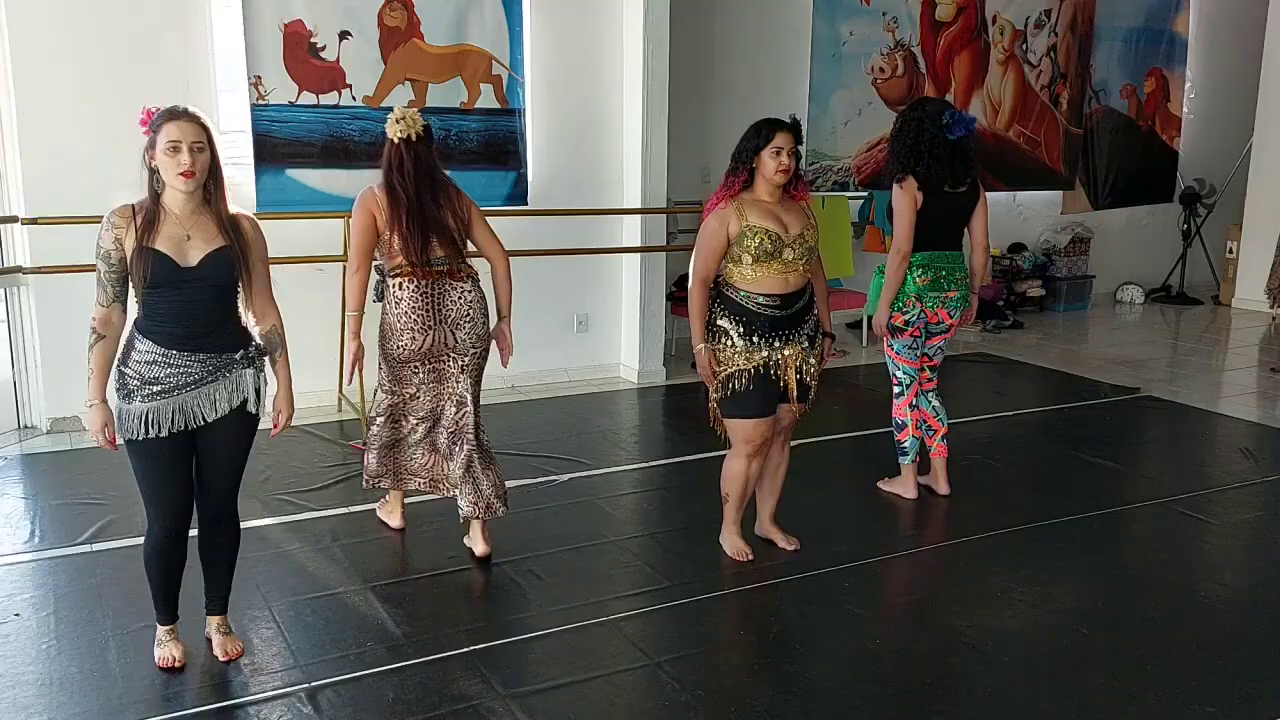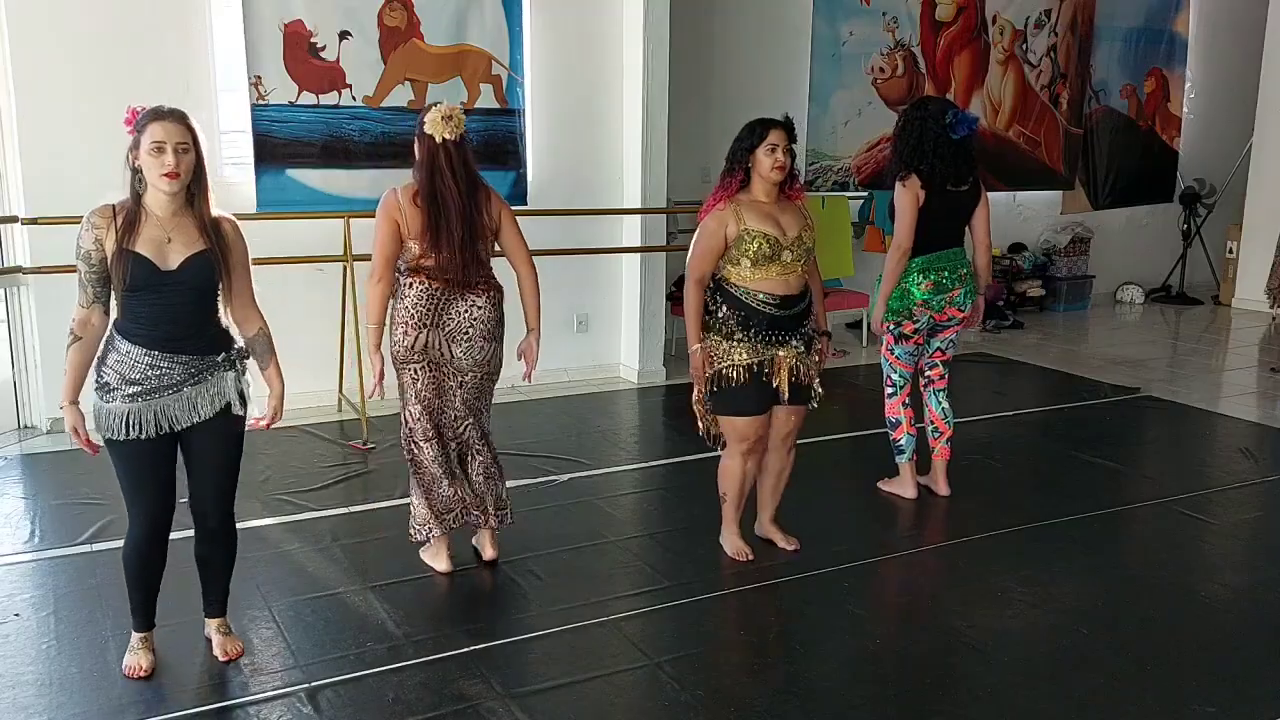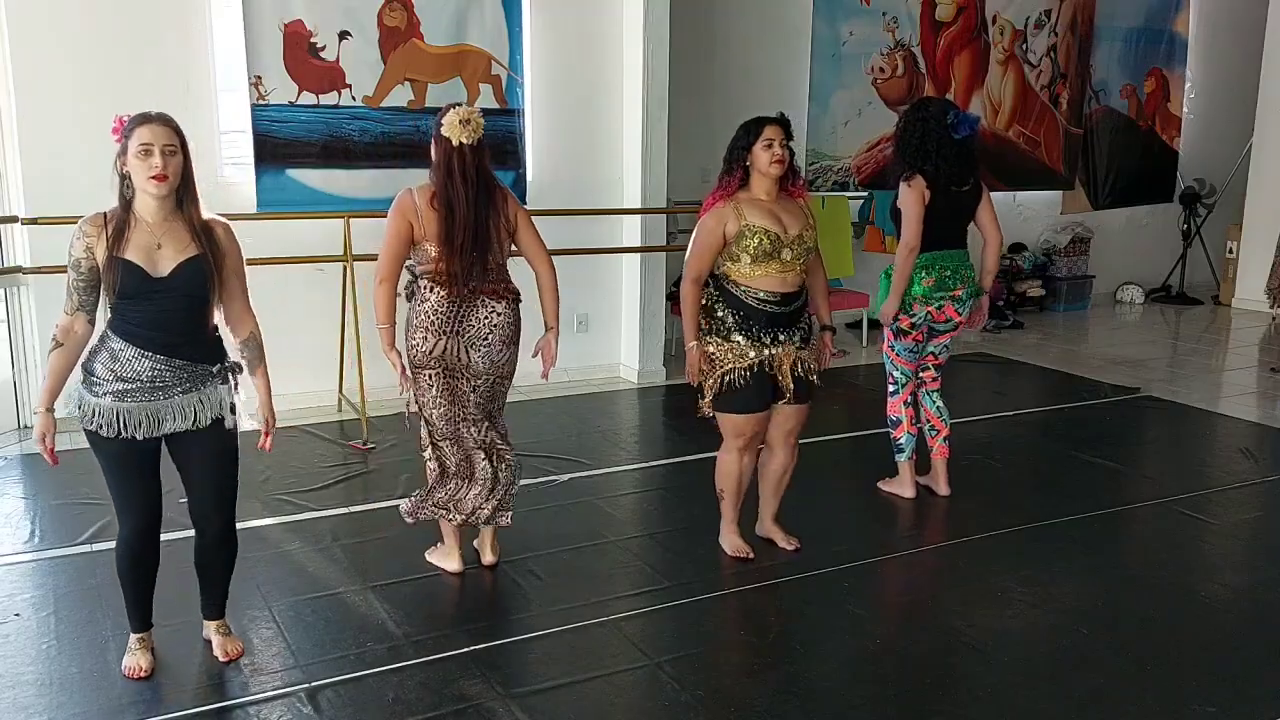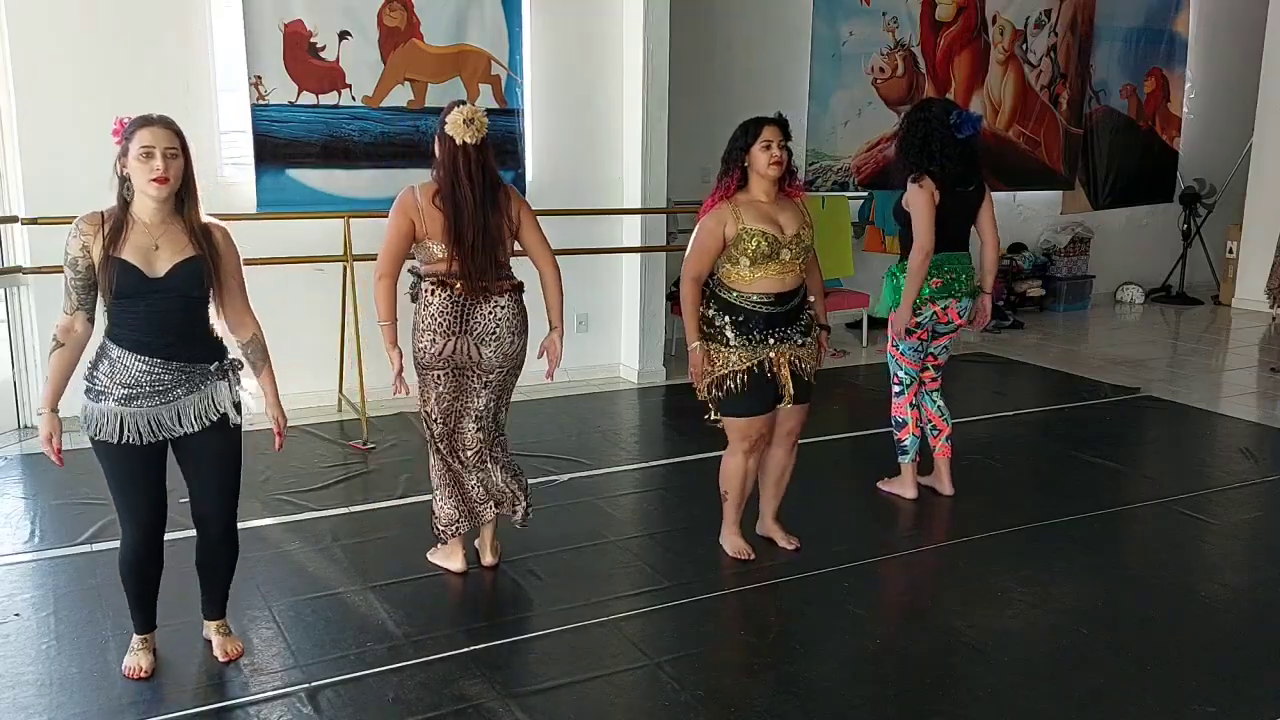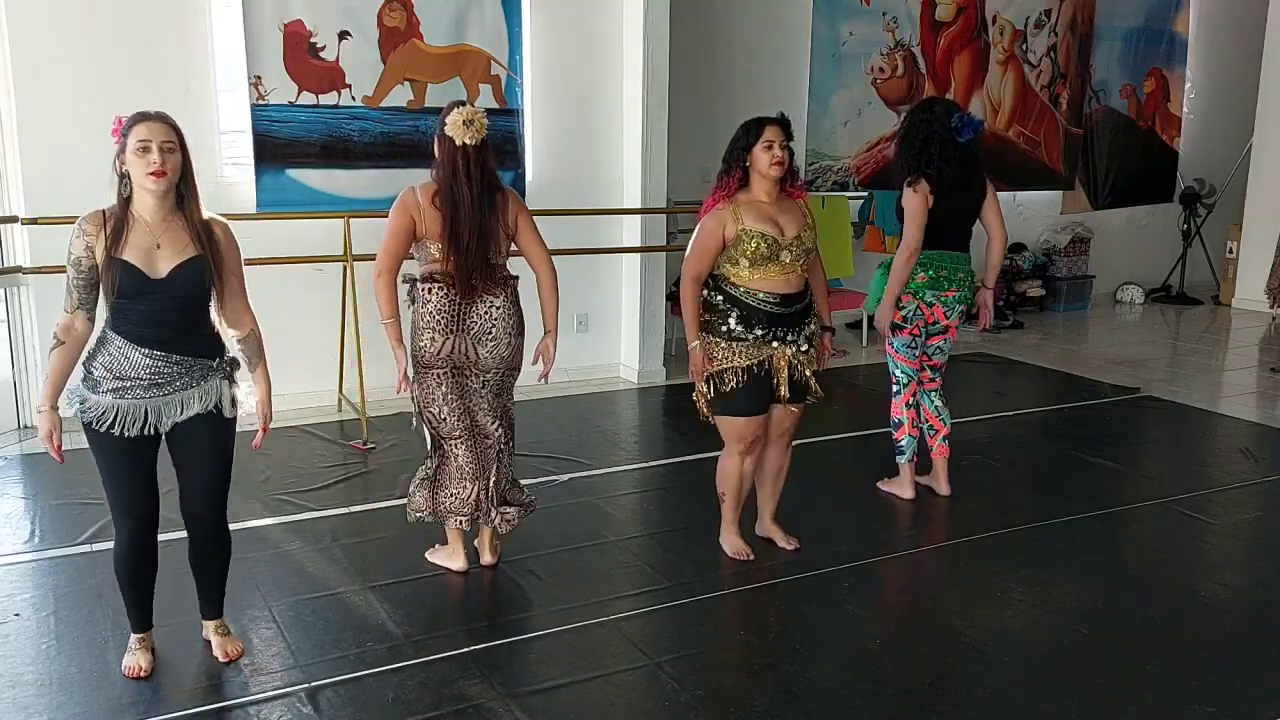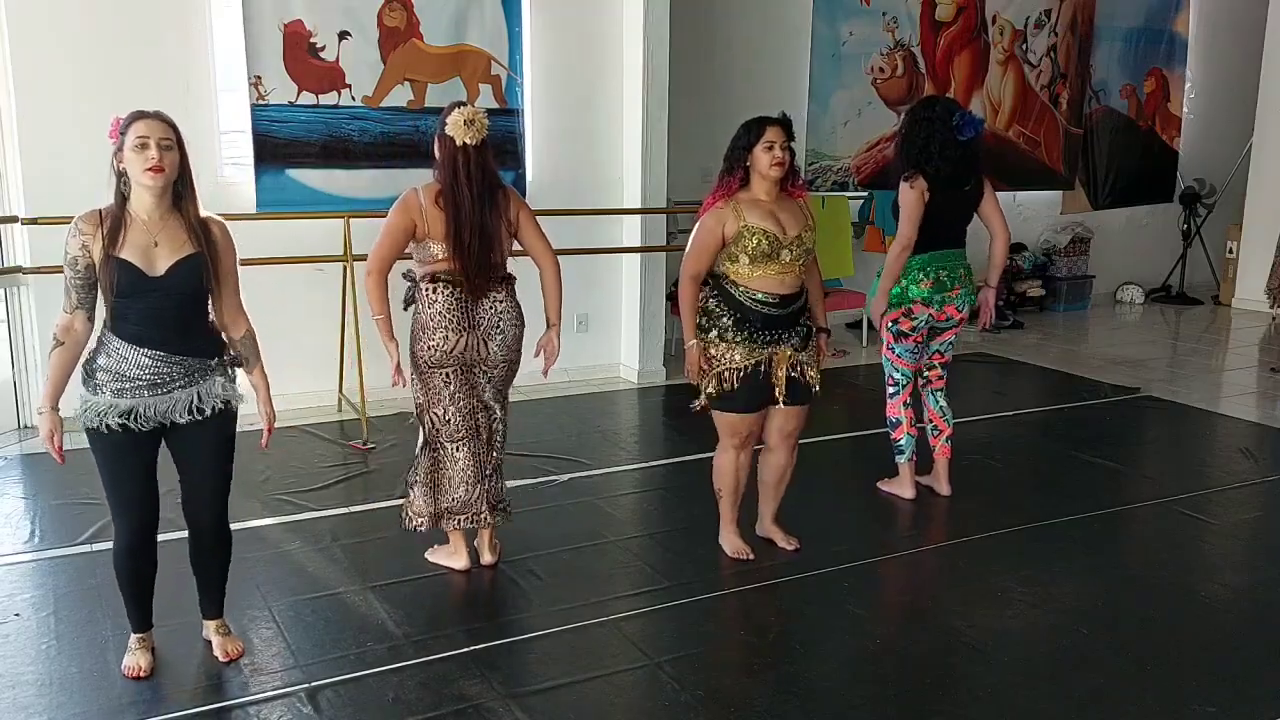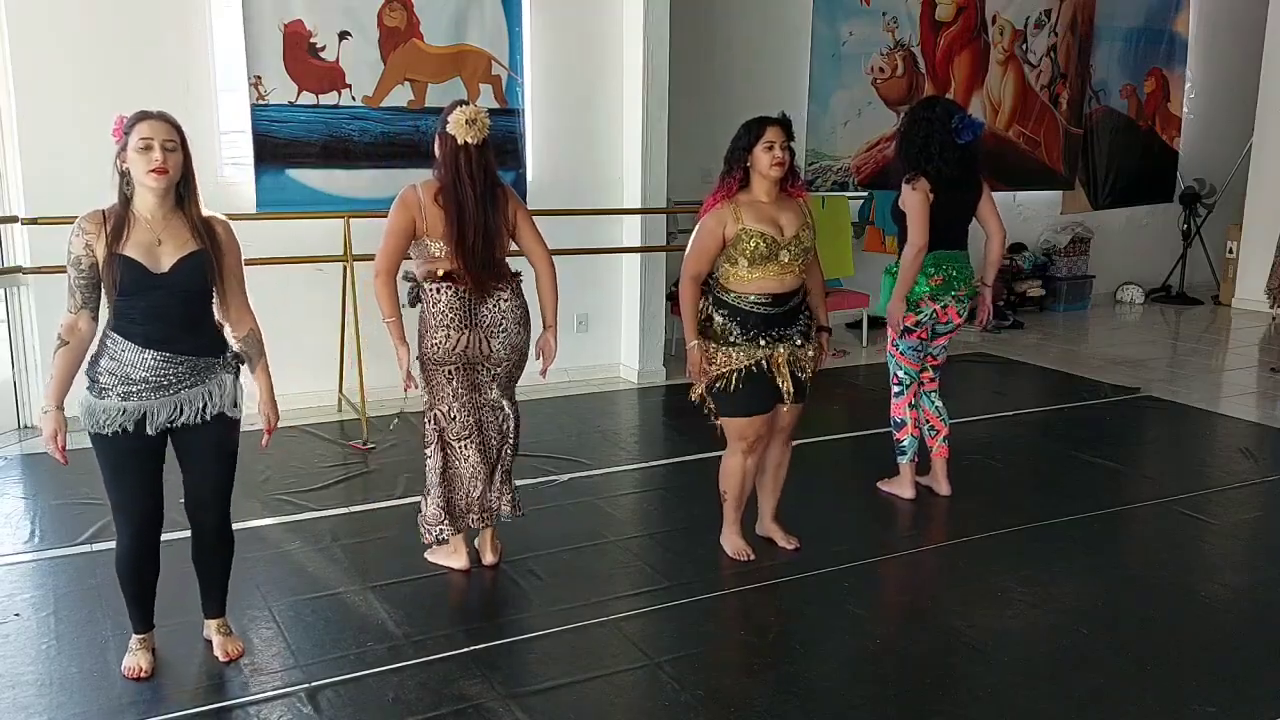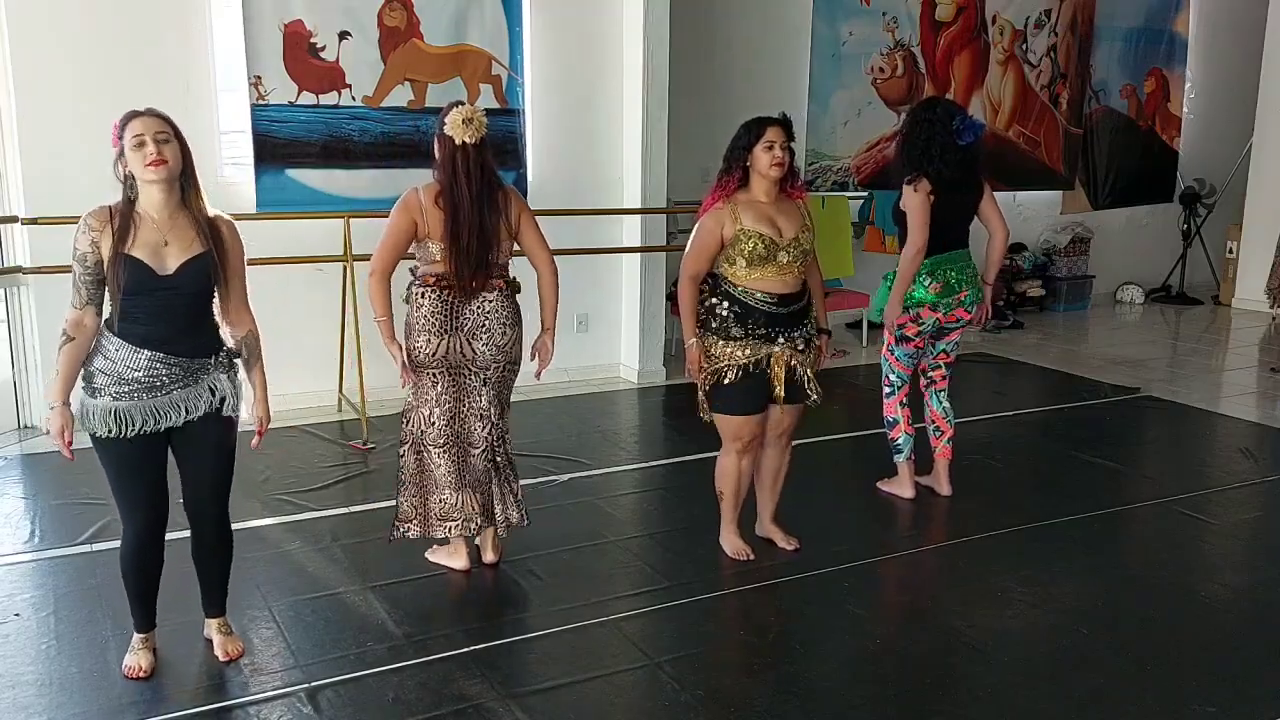
dt=0.4s
person 1, frame 1
left shoulder: (239, 228)
right shoulder: (125, 225)
left elbow: (263, 310)
right elbow: (108, 316)
left wrist: (284, 383)
right wrist: (96, 398)
left hip: (229, 383)
right hip: (153, 386)
left knee: (219, 507)
right knee: (168, 516)
left ankle: (217, 618)
right ankle: (167, 626)
person 1, frame 2
left shoulder: (220, 229)
right shoulder: (106, 225)
left elbow: (245, 312)
right elbow: (89, 316)
left wrist: (275, 381)
right wrist: (70, 398)
left hip: (211, 388)
right hip: (134, 393)
left knee: (214, 512)
right knee: (149, 521)
left ankle: (217, 620)
right ankle: (141, 634)
person 1, frame 3
left shoulder: (214, 234)
right shoulder: (96, 233)
left elbow: (240, 319)
right elbow: (74, 323)
left wrist: (264, 394)
right wrist: (45, 406)
left hip: (201, 394)
right hip: (120, 396)
left knee: (215, 520)
right knee: (138, 524)
left ankle: (215, 621)
right ankle: (140, 635)
person 1, frame 4
left shoulder: (210, 237)
right shoulder: (94, 232)
left elbow: (241, 319)
right elbow: (74, 324)
left wrist: (270, 393)
right wrist: (48, 406)
left hip: (203, 395)
right hip: (123, 404)
left knee: (217, 519)
right knee: (141, 528)
left ankle: (215, 620)
right ankle: (142, 635)
person 1, frame 5
left shoulder: (211, 233)
right shoulder: (95, 230)
left elbow: (239, 316)
right elbow: (75, 322)
left wrist: (263, 387)
right wrist: (48, 403)
left hip: (200, 391)
right hip: (119, 395)
left knee: (206, 515)
right knee: (134, 524)
left ankle: (214, 621)
right ankle: (140, 635)
person 1, frame 6
left shoulder: (209, 232)
right shoulder: (92, 230)
left elbow: (233, 317)
right elbow: (74, 322)
left wrist: (263, 388)
right wrist: (49, 404)
left hip: (201, 391)
right hip: (120, 397)
left knee: (208, 515)
right knee: (134, 523)
left ankle: (215, 621)
right ankle: (141, 635)
person 1, frame 7
left shoulder: (212, 230)
right shoulder: (95, 229)
left elbow: (239, 315)
right elbow: (79, 322)
left wrist: (265, 387)
right wrist: (53, 404)
left hip: (205, 392)
right hip: (123, 398)
left knee: (211, 514)
right knee: (136, 524)
left ankle: (215, 620)
right ankle: (141, 635)
person 1, frame 8
left shoulder: (218, 230)
right shoulder: (101, 227)
left elbow: (238, 314)
right elbow: (82, 319)
left wrist: (259, 389)
right wrist: (59, 400)
left hip: (202, 391)
right hip: (121, 396)
left knee: (210, 512)
right knee: (143, 521)
left ankle: (216, 620)
right ankle: (143, 635)
person 2, frame 1
left shoulder: (373, 199)
right shoulder: (453, 196)
left elbow: (358, 269)
right elbow: (498, 257)
left wrist: (353, 336)
right wrist: (503, 319)
left hip: (409, 312)
right hip: (465, 309)
left knee: (397, 406)
right knee: (461, 414)
left ankle: (394, 504)
right ankle: (477, 531)
person 2, frame 2
left shoulder: (398, 200)
right shoulder: (488, 199)
left elbow: (380, 277)
right elbow: (525, 266)
left wrist: (374, 348)
right wrist: (533, 333)
left hip: (420, 321)
right hip: (478, 322)
left knee: (425, 429)
right knee: (472, 425)
left ankle: (439, 547)
right ankle: (486, 536)
person 2, frame 3
left shoulder: (412, 202)
right shoulder: (502, 199)
left elbow: (386, 278)
right elbow: (544, 265)
left wrist: (389, 344)
right wrist: (550, 331)
left hip: (435, 326)
right hip: (495, 325)
left knee: (442, 432)
right knee: (485, 429)
left ankle: (450, 548)
right ankle: (488, 540)
person 2, frame 4
left shoulder: (415, 201)
right shoulder: (507, 198)
left elbow: (384, 275)
right elbow: (547, 265)
left wrist: (391, 345)
right wrist: (555, 331)
left hip: (441, 326)
right hip: (500, 322)
left knee: (449, 432)
right knee: (488, 430)
left ankle: (454, 548)
right ankle: (489, 543)
person 2, frame 5
left shoulder: (416, 200)
right shoulder: (506, 200)
left elbow: (385, 273)
right elbow: (544, 266)
left wrist: (398, 344)
right wrist: (549, 334)
left hip: (439, 324)
right hip: (497, 322)
left knee: (448, 429)
right knee: (490, 427)
left ankle: (454, 547)
right ankle: (488, 542)
person 2, frame 6
left shoulder: (417, 202)
right shoulder: (506, 199)
left elbow: (374, 271)
right elbow: (548, 261)
left wrist: (388, 339)
right wrist: (553, 327)
left hip: (441, 323)
right hip: (499, 321)
left knee: (446, 429)
right knee: (486, 426)
left ankle: (457, 546)
right ankle: (487, 540)
person 2, frame 7
left shoulder: (416, 199)
right shoulder: (504, 197)
left elbow: (383, 273)
right elbow: (543, 262)
left wrist: (400, 343)
right wrist: (549, 328)
left hip: (446, 322)
right hip: (504, 318)
left knee: (452, 428)
right knee: (495, 425)
left ankle: (456, 546)
right ankle: (489, 541)
person 2, frame 8
left shoulder: (418, 201)
right shoulder: (507, 199)
left elbow: (378, 272)
right elbow: (545, 265)
left wrist: (390, 340)
right wrist: (547, 331)
left hip: (436, 326)
right hip: (496, 323)
left knee: (441, 432)
right knee: (488, 427)
left ankle: (456, 546)
right ankle: (490, 539)
person 3, frame 1
left shoulder: (801, 209)
right shoulder: (729, 212)
left elbow: (815, 271)
right elbow: (700, 279)
left wrist: (825, 330)
right wrist: (700, 343)
left hip: (795, 336)
right hip: (743, 338)
left knee: (781, 435)
right knee: (749, 443)
left ankle: (766, 520)
right ankle: (729, 528)
person 3, frame 2
left shoulder: (796, 209)
right shoulder: (726, 213)
left elbow: (810, 271)
right elbow: (695, 281)
left wrist: (821, 330)
right wrist: (696, 344)
left hip: (792, 339)
right hip: (739, 339)
left knee: (782, 438)
right knee: (745, 443)
left ankle: (767, 521)
right ankle: (729, 528)
person 3, frame 3
left shoulder: (799, 206)
right shoulder: (726, 211)
left elbow: (815, 268)
right elbow: (692, 277)
left wrist: (825, 326)
right wrist: (693, 341)
left hip: (791, 335)
right hip: (738, 337)
left knee: (785, 437)
right knee: (741, 439)
left ankle: (768, 520)
right ankle: (728, 527)
person 3, frame 4
left shoulder: (796, 206)
right shoulder: (724, 213)
left elbow: (810, 267)
right elbow: (691, 278)
left wrist: (820, 325)
right wrist: (696, 342)
left hip: (792, 336)
right hip: (739, 339)
left knee: (786, 436)
right knee: (748, 442)
left ankle: (769, 519)
right ankle: (729, 528)
person 3, frame 5
left shoulder: (798, 207)
right shoulder: (725, 212)
left elbow: (813, 269)
right elbow: (691, 279)
left wrist: (824, 326)
right wrist: (696, 342)
left hip: (792, 337)
right hip: (737, 339)
left knee: (781, 437)
right knee: (744, 443)
left ankle: (767, 520)
right ankle: (729, 528)
person 3, frame 6
left shoulder: (799, 207)
right shoulder: (726, 211)
left elbow: (810, 270)
right elbow: (690, 276)
left wrist: (820, 328)
right wrist: (692, 340)
left hip: (791, 336)
right hip: (737, 338)
left knee: (786, 437)
right knee: (737, 439)
left ankle: (768, 520)
right ankle: (728, 528)
person 3, frame 7
left shoulder: (798, 206)
right shoulder: (725, 213)
left elbow: (811, 268)
right elbow: (691, 278)
left wrist: (821, 325)
right wrist: (693, 341)
left hip: (791, 335)
right hip: (737, 338)
left knee: (781, 434)
right knee: (746, 442)
left ankle: (768, 519)
right ankle: (730, 528)
person 3, frame 8
left shoulder: (798, 207)
right shoulder: (724, 212)
left elbow: (810, 269)
right elbow: (690, 277)
left wrist: (821, 328)
right wrist: (692, 340)
left hip: (790, 337)
right hip: (736, 337)
left knee: (778, 436)
right knee: (741, 440)
left ankle: (767, 520)
right ankle: (729, 528)
person 4, frame 1
left shoulder: (909, 184)
right shoulder: (970, 184)
left elbow: (901, 250)
right elbow: (981, 247)
left wrist: (883, 304)
right wrist: (971, 294)
left hip: (913, 291)
right hip: (951, 290)
left knee: (903, 386)
right knee: (927, 382)
left ankle: (907, 478)
right ankle: (939, 475)
person 4, frame 2
left shoulder: (911, 182)
right shoulder: (971, 183)
left elbow: (902, 247)
right elbow: (983, 244)
left wrist: (882, 301)
right wrist: (978, 292)
left hip: (917, 292)
right hip: (956, 288)
left knee: (898, 386)
right knee: (936, 383)
left ankle: (907, 479)
right ankle: (939, 476)
person 4, frame 3
left shoulder: (915, 181)
right shoulder: (971, 182)
left elbow: (909, 245)
right elbow: (994, 239)
left wrist: (892, 298)
right wrist: (983, 291)
left hip: (919, 292)
right hip: (958, 289)
left knee: (899, 384)
right knee: (928, 380)
left ankle: (905, 478)
right ankle: (939, 476)
person 4, frame 4
left shoulder: (922, 182)
right shoulder: (974, 182)
left elbow: (923, 248)
right elbow: (990, 243)
left wrist: (905, 304)
right wrist: (984, 293)
left hip: (924, 292)
right hip: (958, 291)
left knee: (903, 386)
right knee: (930, 384)
left ankle: (907, 479)
right ankle: (942, 475)
person 4, frame 5
left shoulder: (920, 184)
right shoulder: (977, 181)
left elbow: (911, 247)
right elbow: (999, 238)
left wrist: (887, 300)
right wrist: (985, 289)
left hip: (917, 289)
right hip: (955, 290)
left knee: (903, 385)
right knee: (929, 383)
left ankle: (905, 479)
right ankle: (940, 475)
person 4, frame 6
left shoulder: (917, 181)
right shoulder: (974, 179)
left elbow: (904, 242)
right elbow: (1001, 235)
left wrist: (881, 294)
right wrist: (989, 288)
left hip: (916, 291)
right hip: (956, 288)
left knee: (900, 385)
right knee: (934, 382)
left ankle: (905, 479)
right ankle: (941, 476)
person 4, frame 7
left shoulder: (917, 182)
right shoulder: (972, 180)
left elbow: (917, 244)
right elbow: (997, 234)
left wrist: (897, 297)
right wrist: (985, 286)
left hip: (922, 290)
right hip: (957, 288)
left knee: (903, 384)
right knee: (929, 382)
left ankle: (905, 478)
right ankle: (940, 475)
person 4, frame 8
left shoulder: (920, 183)
right shoulder: (973, 180)
left elbow: (917, 245)
right elbow: (1000, 233)
left wrist: (894, 298)
right wrist: (985, 285)
left hip: (924, 292)
right hip: (960, 288)
left knee: (894, 384)
right knee: (937, 382)
left ankle: (904, 478)
right ankle: (941, 475)
